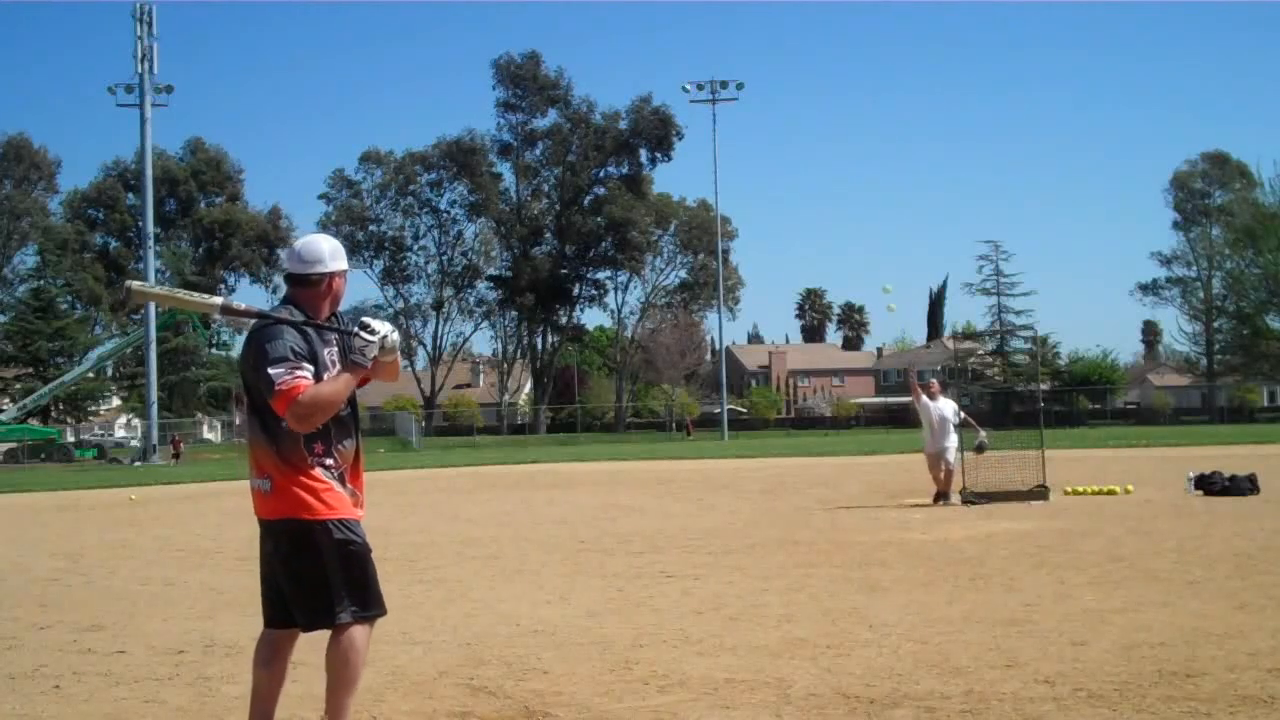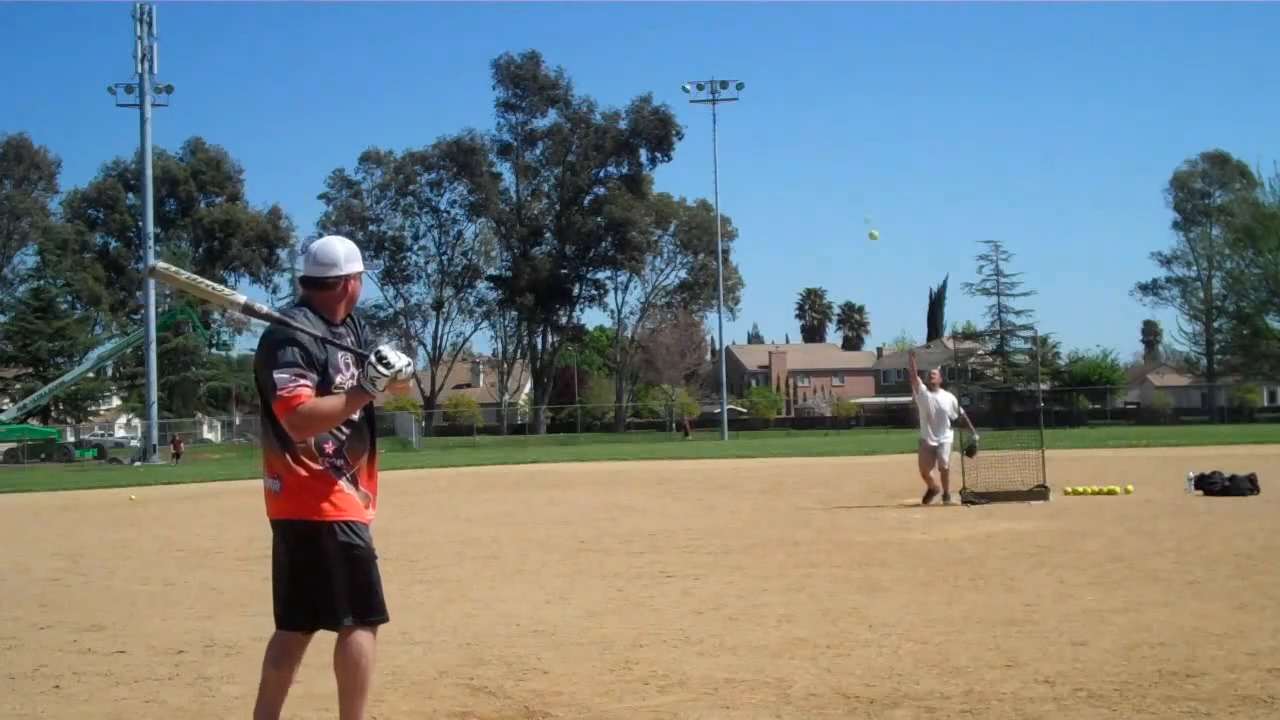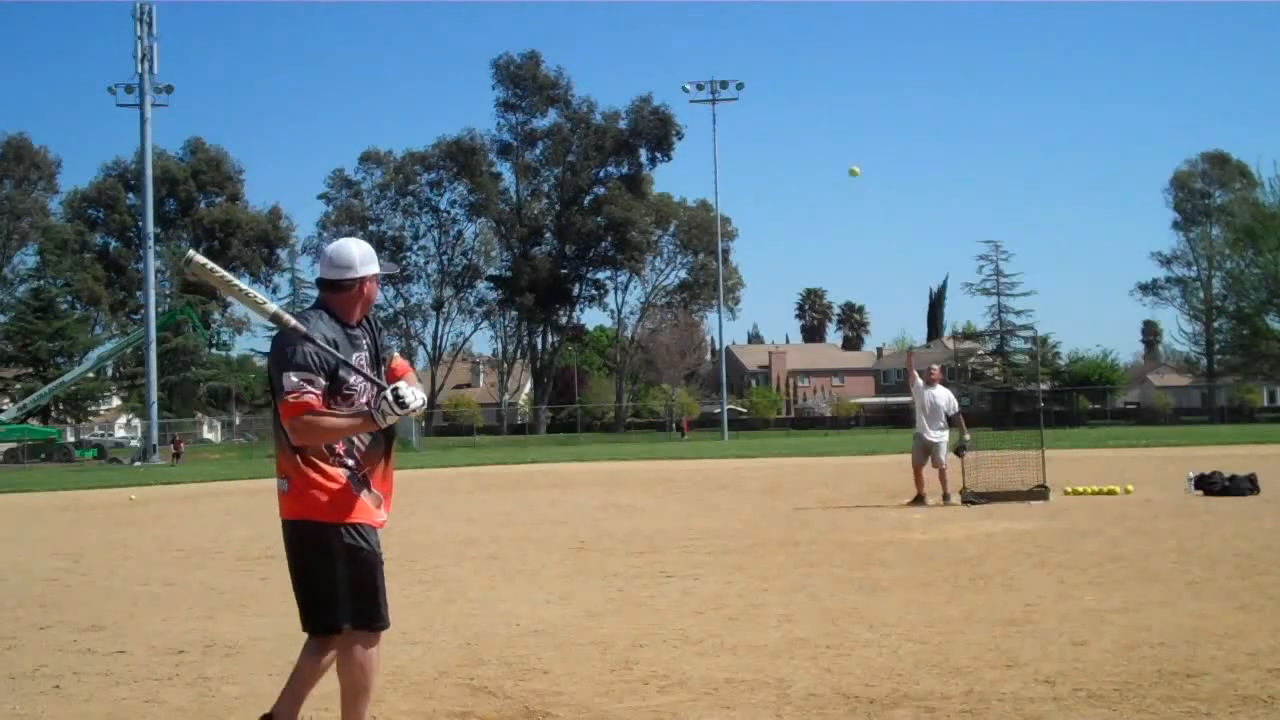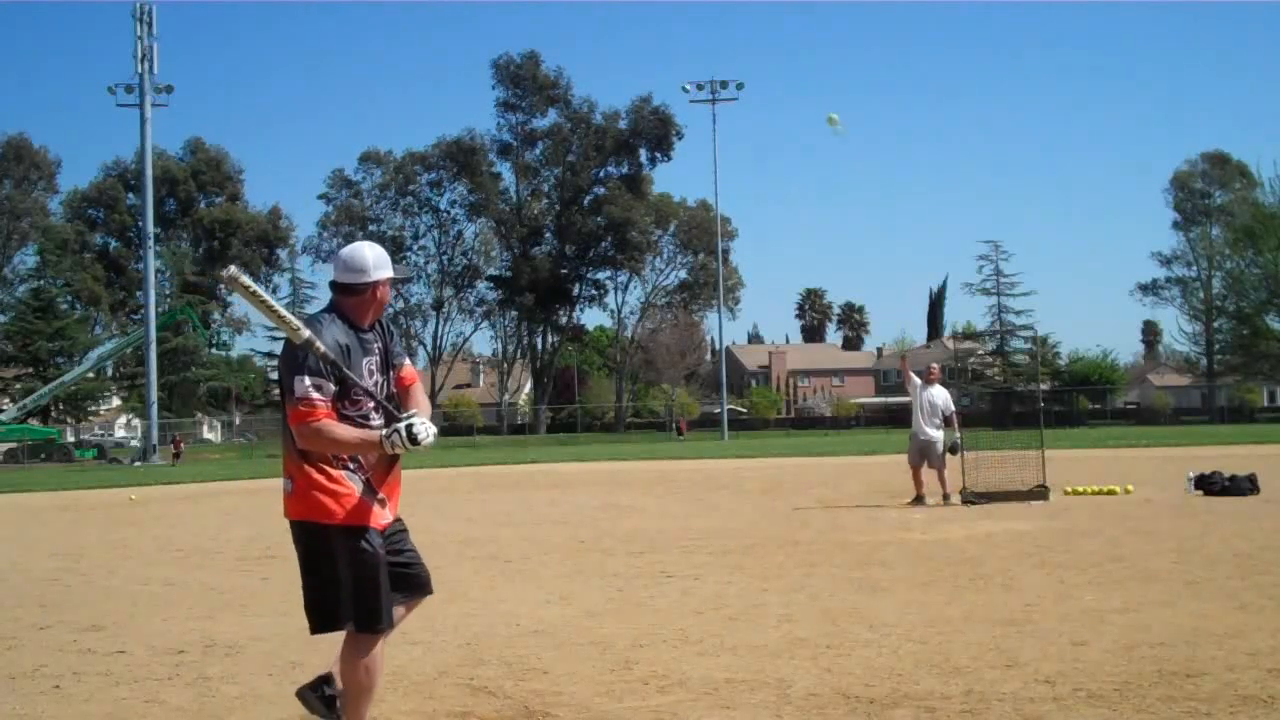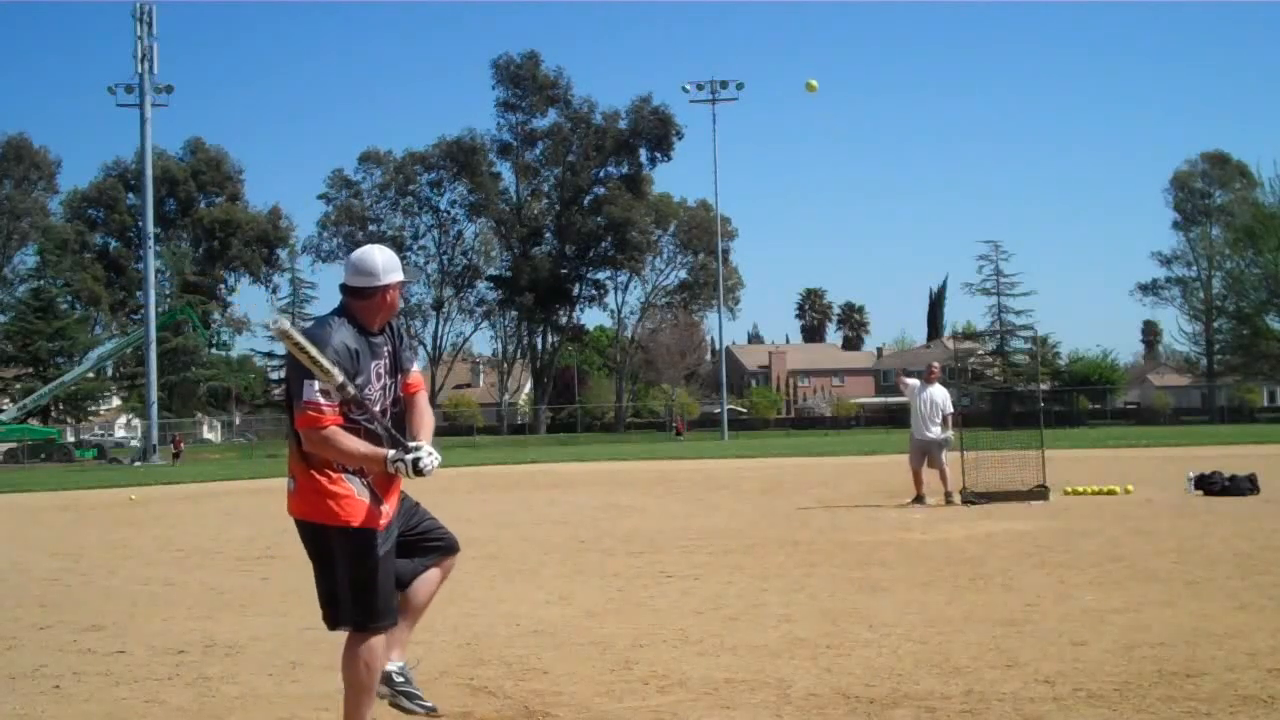
dt=0.5s
person 1, frame 1
left shoulder: (336, 326)
right shoulder: (277, 334)
left elbow: (388, 374)
right elbow: (303, 413)
left wrist: (386, 347)
right wrist: (358, 361)
left hip: (290, 501)
right hip: (306, 497)
left knee: (285, 621)
right knee: (356, 613)
person 1, frame 2
left shoulder: (351, 328)
right shoulder: (289, 337)
left elbow: (401, 386)
right elbow: (299, 421)
left wrist: (398, 369)
right wrist: (367, 387)
left hip: (324, 499)
right hip: (317, 501)
left knee: (297, 623)
right knee: (360, 619)
person 1, frame 3
left shoulder: (369, 329)
right shoulder: (304, 338)
left elbow: (405, 378)
right elbow: (300, 427)
left wrist: (410, 394)
right wrist: (375, 417)
left hip: (357, 500)
right hip: (325, 503)
left knee: (337, 623)
right knee: (364, 624)
person 1, frame 4
left shoulder: (381, 331)
right shoulder: (319, 340)
left elbow: (411, 386)
right elbow: (310, 431)
left wrist: (418, 421)
right wrist: (386, 440)
left hip: (371, 500)
right hip: (332, 504)
left knee: (410, 588)
right knee: (369, 624)
person 1, frame 5
left shoulder: (392, 334)
right shoulder: (328, 344)
left elbow: (416, 394)
right elbow: (317, 436)
left wrist: (421, 447)
right wrist: (392, 460)
left hip: (378, 493)
right hip: (335, 501)
left knee: (441, 550)
right knee: (370, 623)
left ankle: (391, 663)
